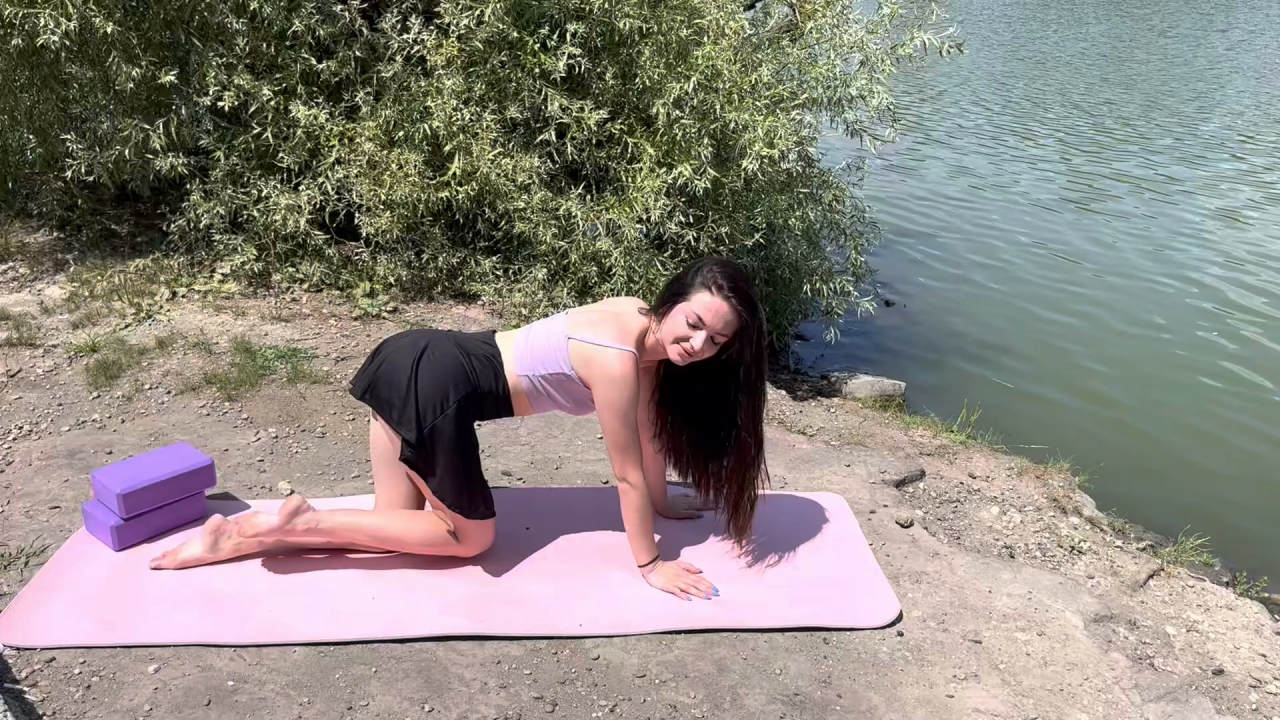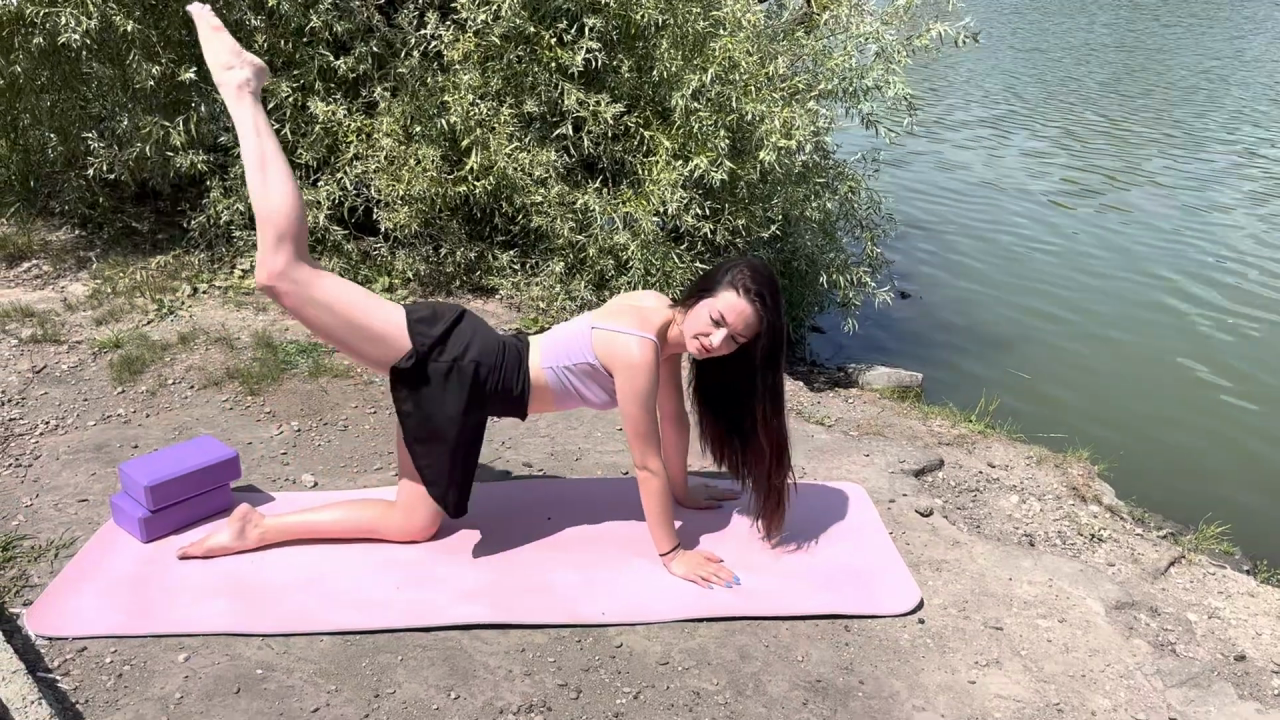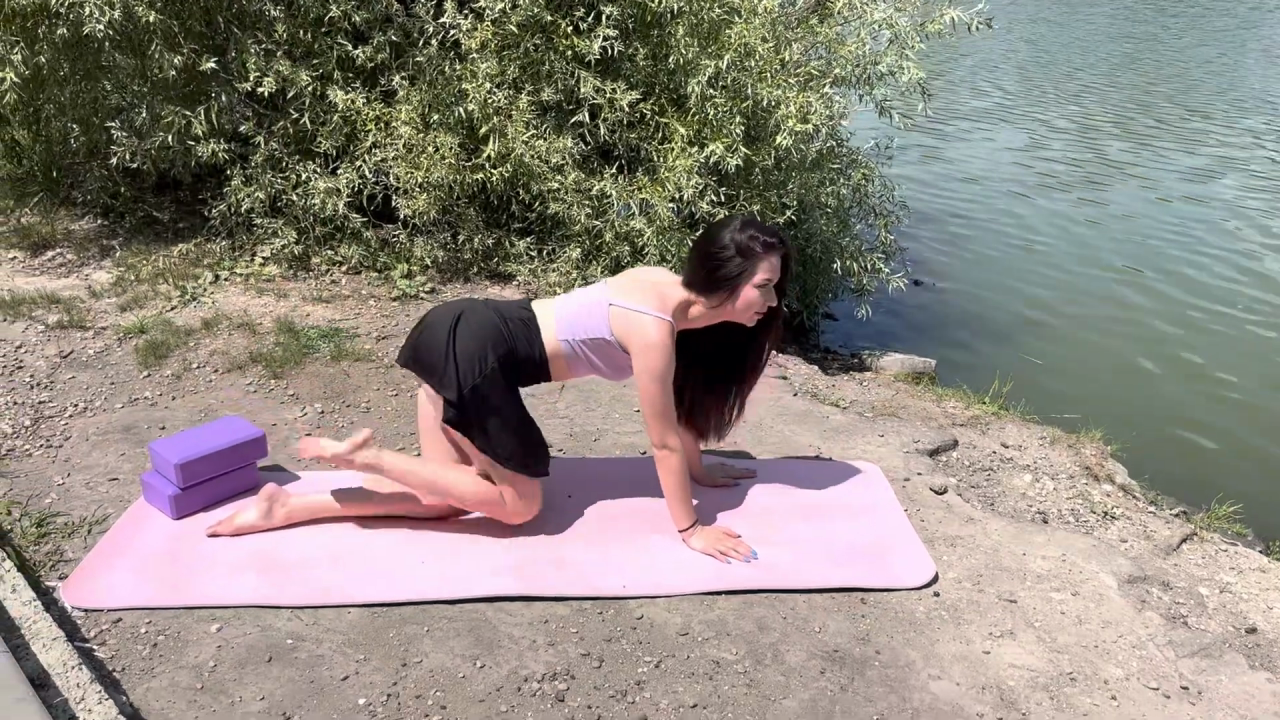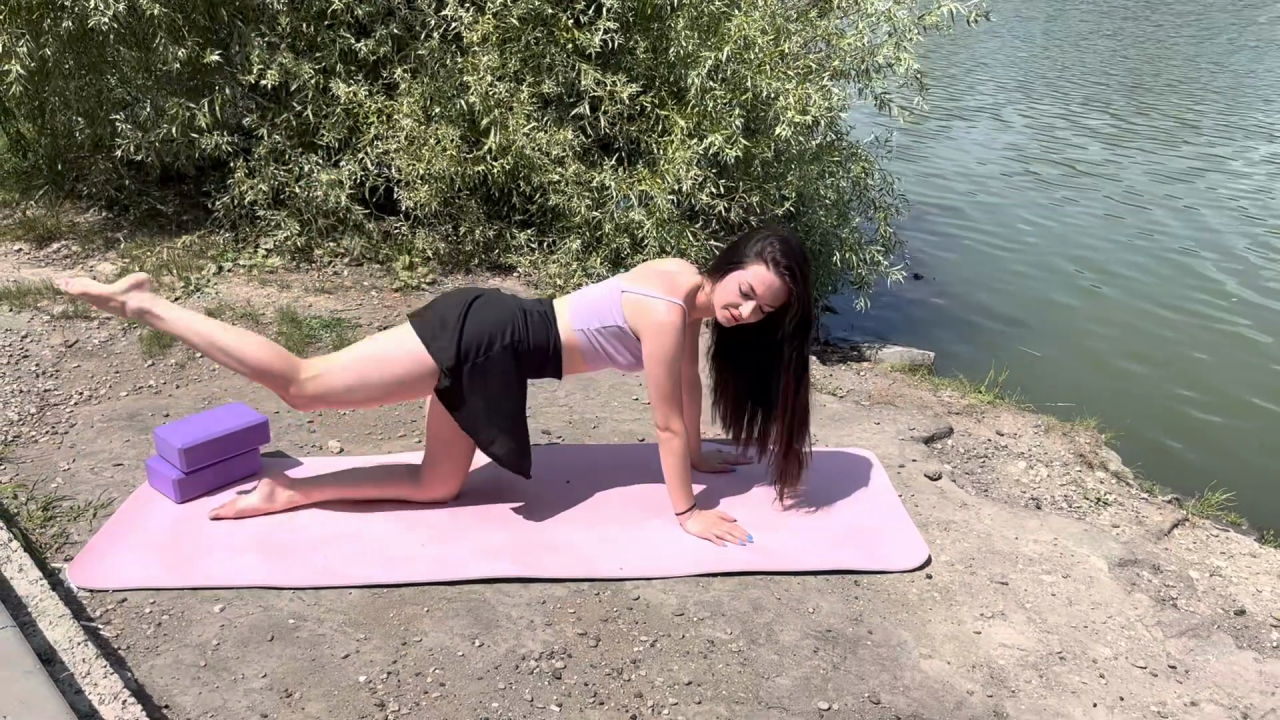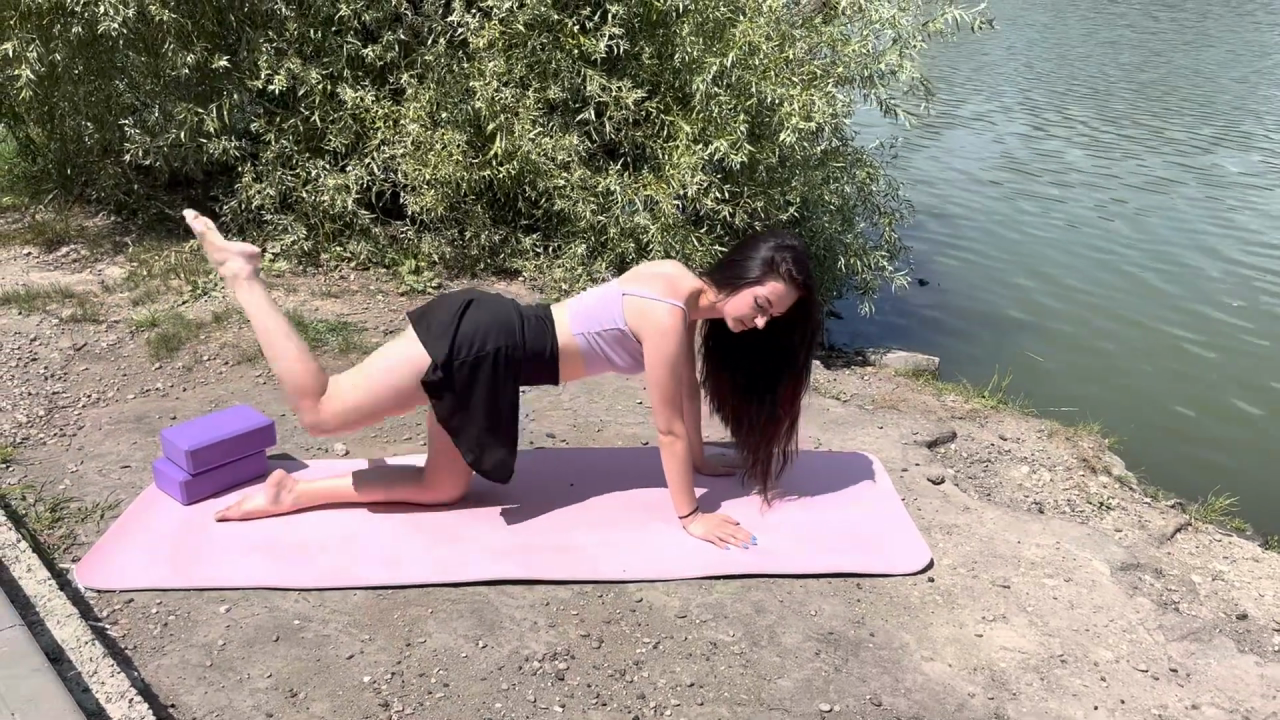
dt=1s
person 1, frame 1
left shoulder: (641, 320)
right shoulder: (618, 360)
left elbow: (650, 428)
right elbow: (627, 472)
left wrist: (661, 501)
right wrist: (649, 563)
left hip: (420, 361)
right hip: (433, 386)
left knee: (400, 526)
right knee: (467, 539)
left ankle: (233, 537)
right ankle: (301, 522)
person 1, frame 2
left shoulder: (674, 325)
right shoulder: (638, 351)
left elbow: (672, 436)
right elbow: (648, 461)
left wrist: (689, 491)
right wrist: (673, 553)
left hip: (455, 385)
right hip: (450, 359)
left knee: (415, 524)
right knee: (281, 270)
left ankle: (257, 527)
right ankle: (241, 91)
person 1, frame 3
left shoulder: (672, 288)
right shoulder: (654, 327)
left elbow: (681, 402)
right elbow: (663, 438)
left wrist: (697, 469)
right wrist: (688, 527)
left hip: (469, 331)
right hip: (476, 351)
left knee: (447, 491)
right knee: (518, 505)
left ankle: (281, 505)
right ankle: (364, 455)
person 1, frame 4
left shoulder: (686, 286)
right shoulder: (669, 310)
left elbow: (685, 387)
right elbow: (668, 422)
left wrist: (696, 458)
right wrist: (685, 510)
left hip: (492, 335)
right hip: (481, 339)
left knee: (437, 485)
right knee: (300, 382)
left ankle: (282, 491)
right ankle: (141, 302)
person 1, frame 5
left shoulder: (679, 280)
right shoulder: (669, 313)
left elbow: (682, 401)
right elbow: (670, 427)
left wrist: (696, 465)
right wrist: (689, 513)
left hip: (496, 331)
right hip: (481, 341)
left knee: (442, 484)
right knee: (318, 412)
left ankle: (286, 492)
right ankle: (241, 272)
